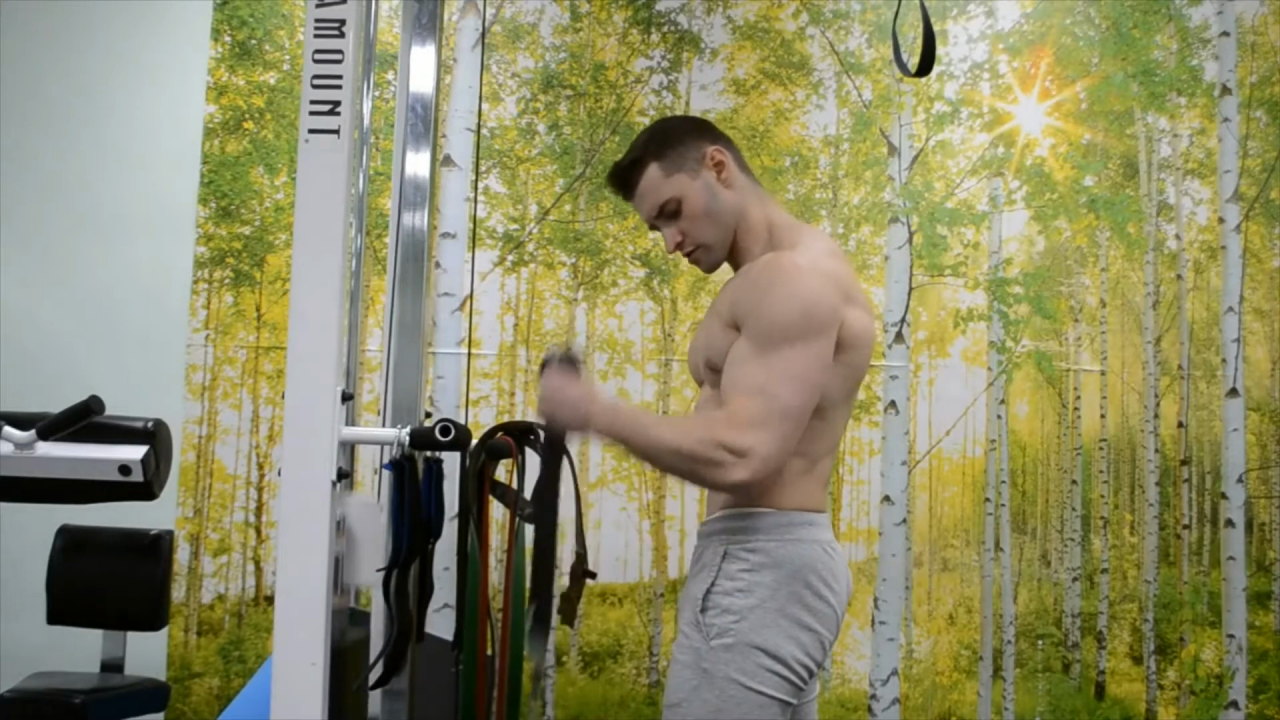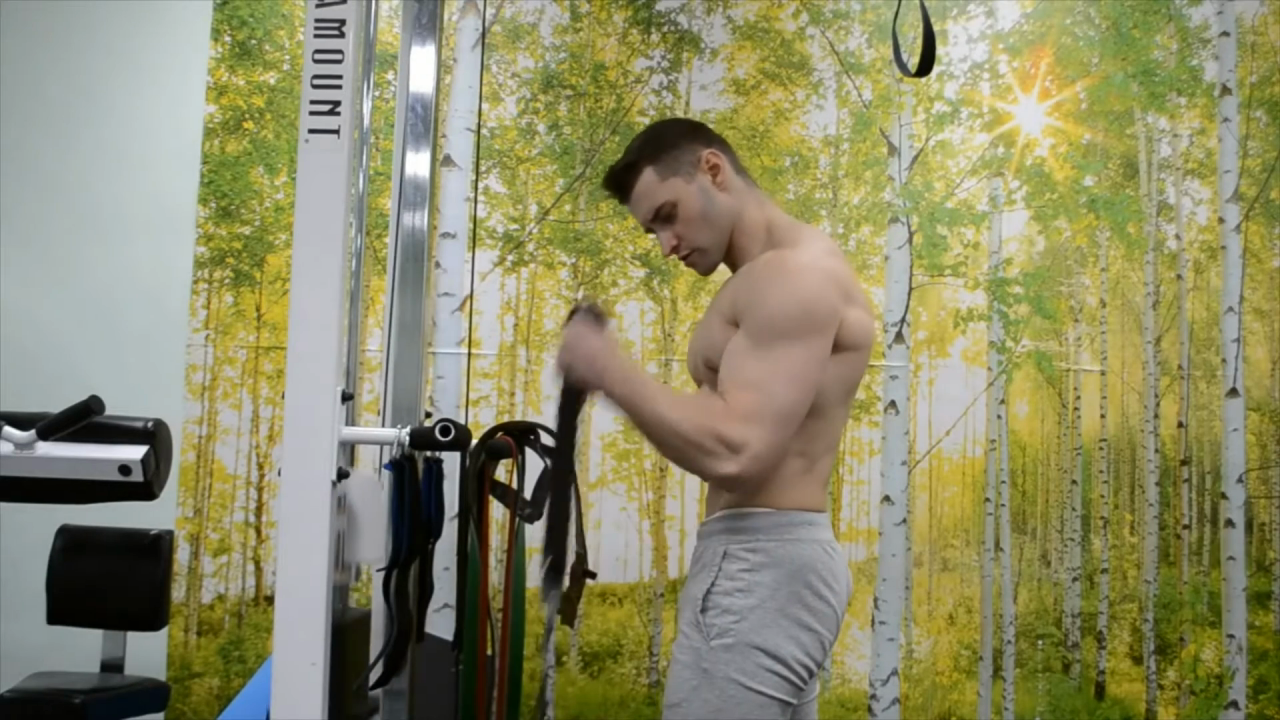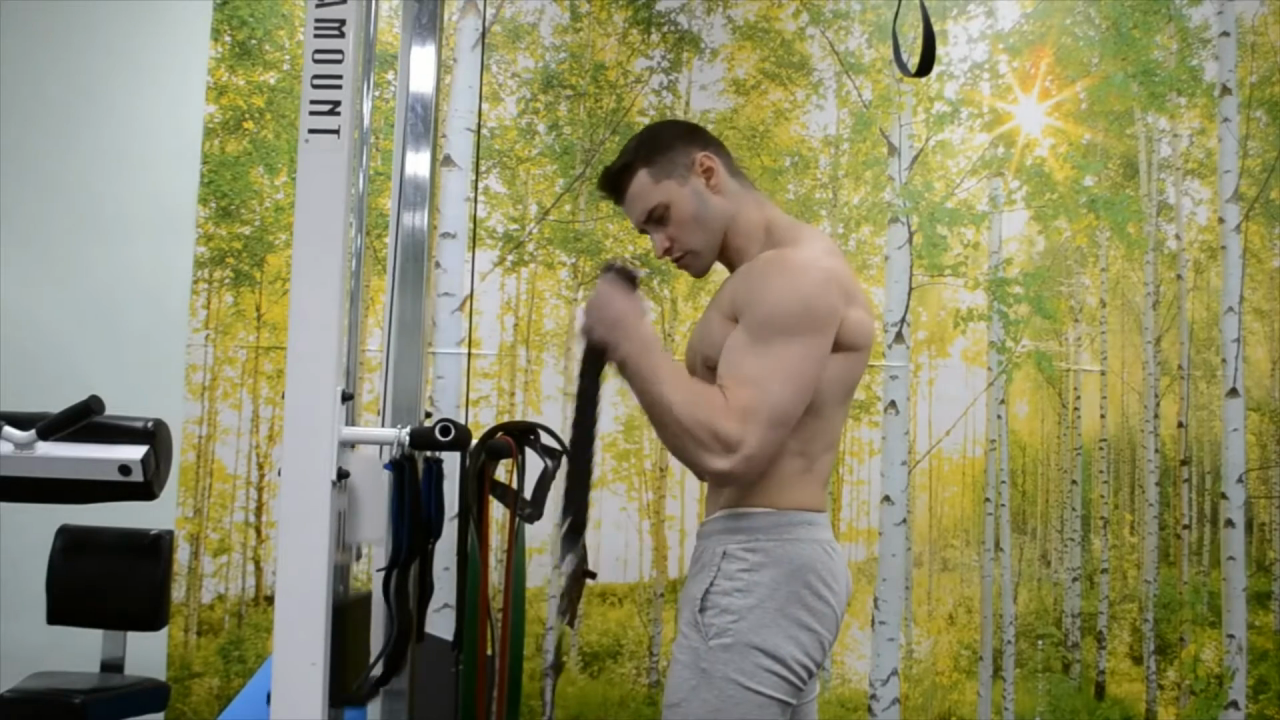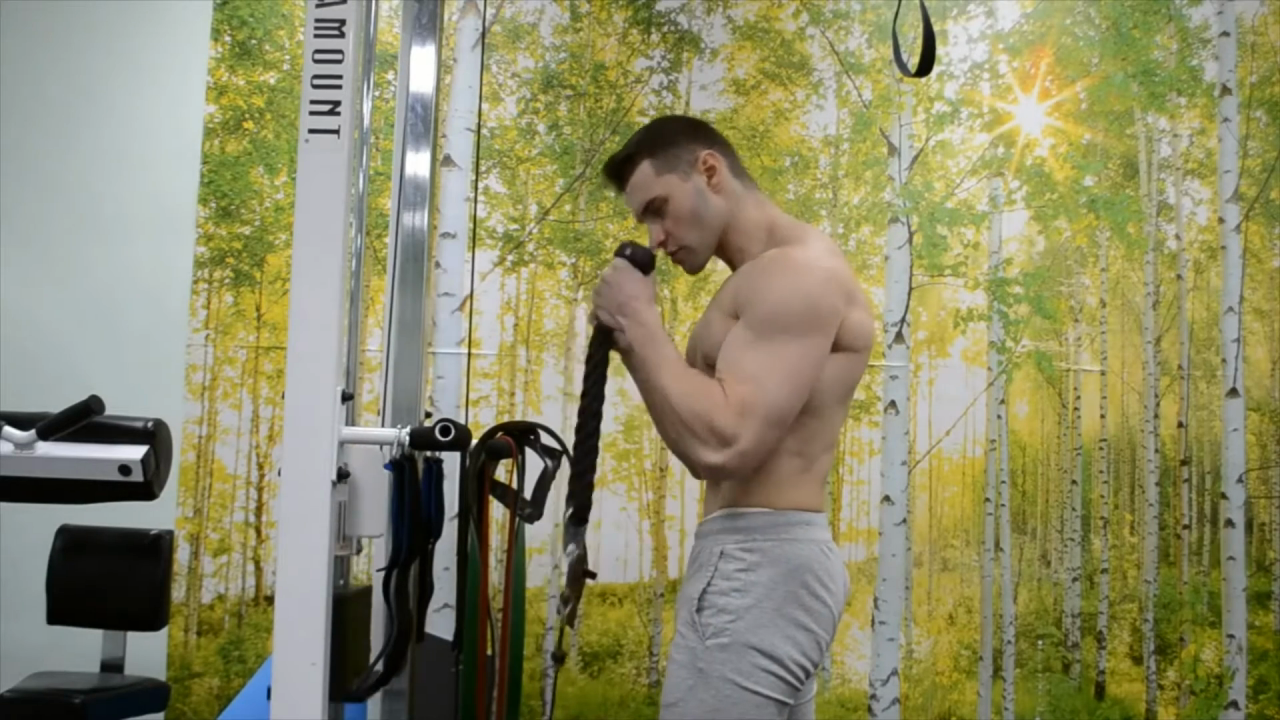
dt=0.1s
person 1, frame 1
left shoulder: (795, 275)
right shoulder: (776, 279)
left elbow: (739, 456)
right elbow: (729, 441)
left wrist: (595, 411)
right wrist: (607, 415)
left hip: (762, 569)
right hip: (770, 564)
person 1, frame 2
left shoulder: (794, 272)
right shoulder: (768, 279)
left elbow: (734, 452)
right elbow: (716, 436)
left wrist: (610, 372)
right wrist: (620, 377)
left hip: (762, 569)
right hip: (768, 561)
person 1, frame 3
left shoulder: (795, 273)
right shoulder: (768, 279)
left elbow: (728, 447)
right elbow: (715, 431)
left wrist: (633, 338)
right wrist: (632, 349)
left hip: (760, 567)
right hip: (769, 562)
person 1, frame 4
left shoulder: (797, 271)
right shoulder: (771, 278)
left elbow: (722, 445)
right elbow: (710, 437)
left wrist: (639, 325)
right wrist: (638, 339)
left hip: (759, 568)
right hip: (764, 562)
